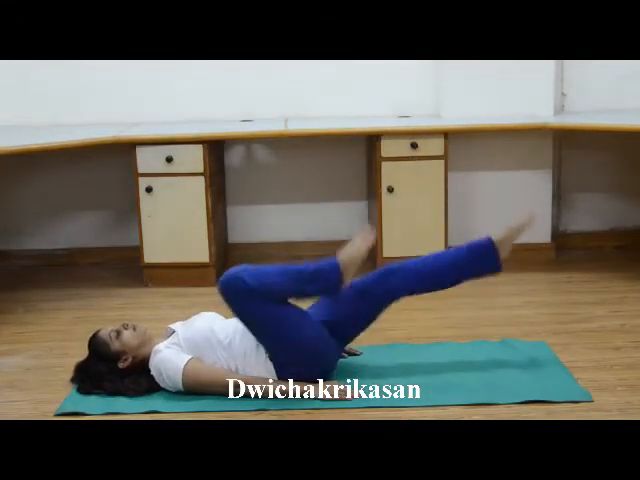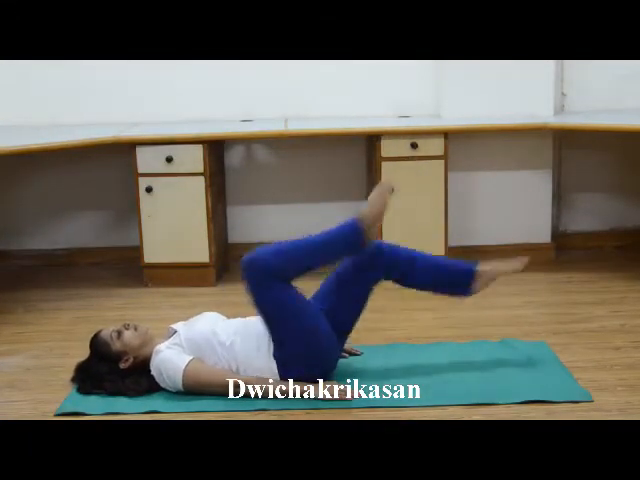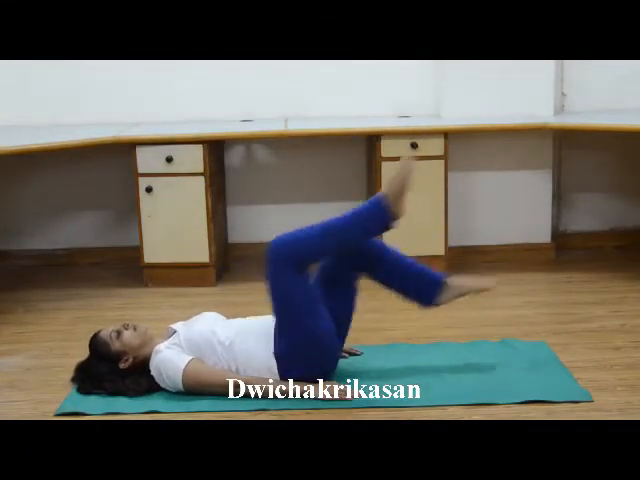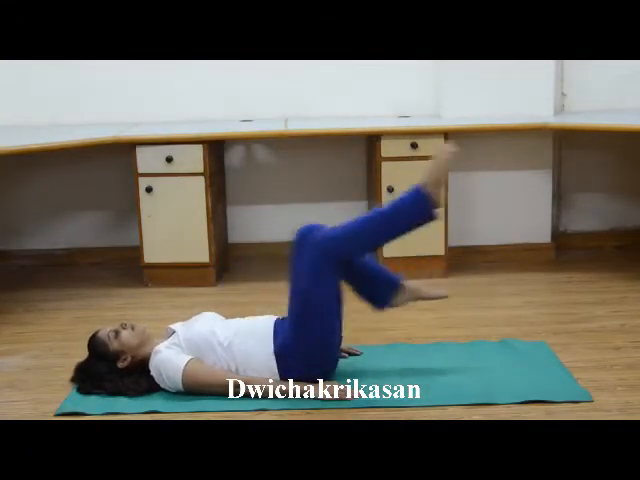
dt=0.1s
person 1, frame 1
left shoulder: (175, 334)
right shoulder: (162, 364)
right elbow: (231, 381)
right wrist: (295, 385)
left hip: (307, 341)
right hip: (300, 361)
left knee: (391, 277)
right knee: (236, 281)
left ankle: (492, 252)
right ankle: (335, 271)
person 1, frame 2
left shoulder: (177, 333)
right shoulder: (164, 365)
right elbow: (234, 382)
right wrist: (306, 386)
left hip: (313, 341)
right hip: (304, 358)
left knee: (375, 256)
right knee: (258, 264)
left ankle: (472, 276)
right ankle: (358, 232)
person 1, frame 3
left shoulder: (179, 333)
right shoulder: (165, 366)
right elbow: (235, 383)
right wrist: (309, 390)
left hip: (295, 336)
right hip: (301, 358)
left knee: (347, 245)
right knee: (282, 250)
left ankle: (437, 288)
right ankle: (384, 207)
person 1, frame 4
left shoulder: (175, 334)
right shoulder: (163, 364)
right elbow: (233, 384)
left wrist: (327, 339)
right wrist: (308, 389)
left hip: (286, 335)
right hip: (304, 359)
left knee: (313, 236)
right knee: (322, 249)
left ankle: (391, 291)
right ankle: (422, 199)
